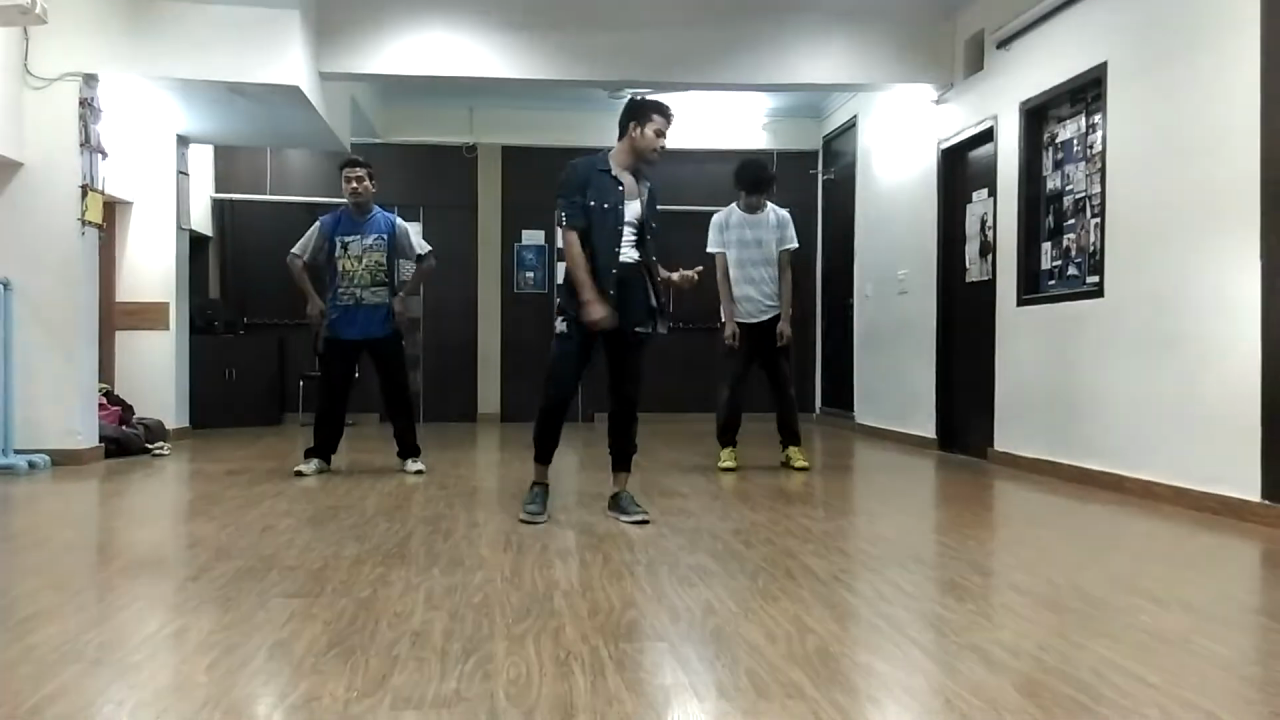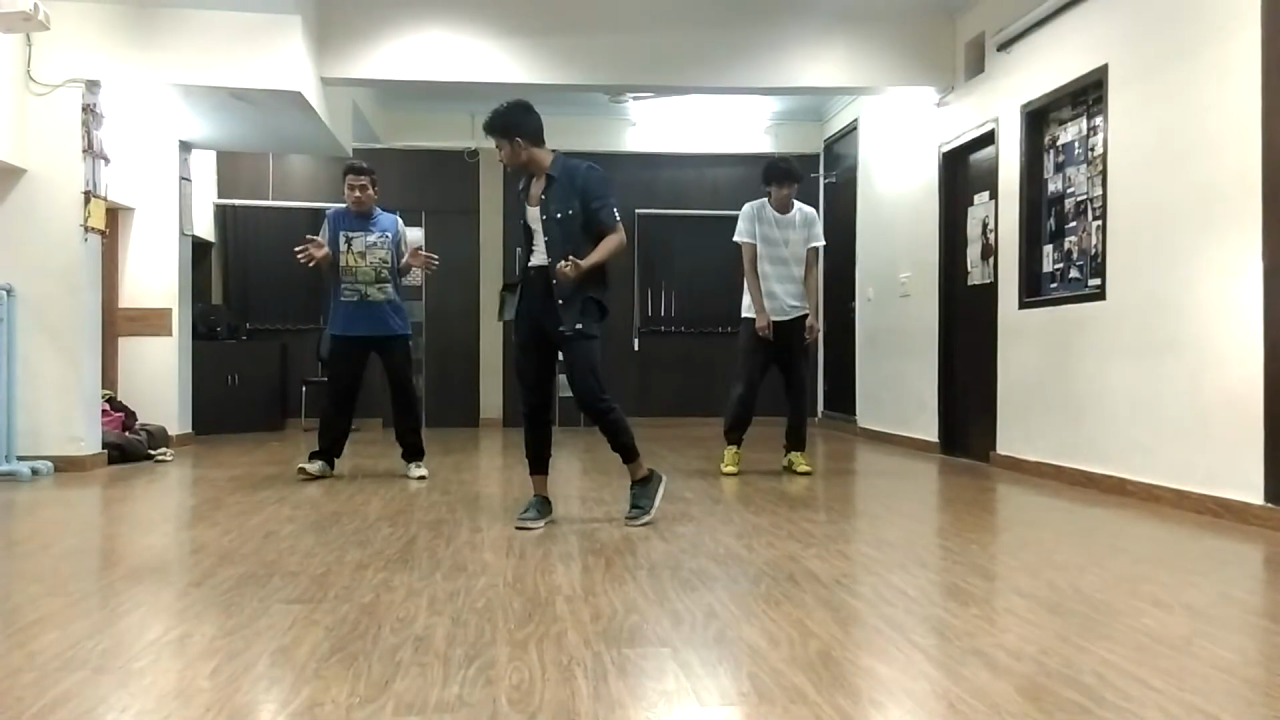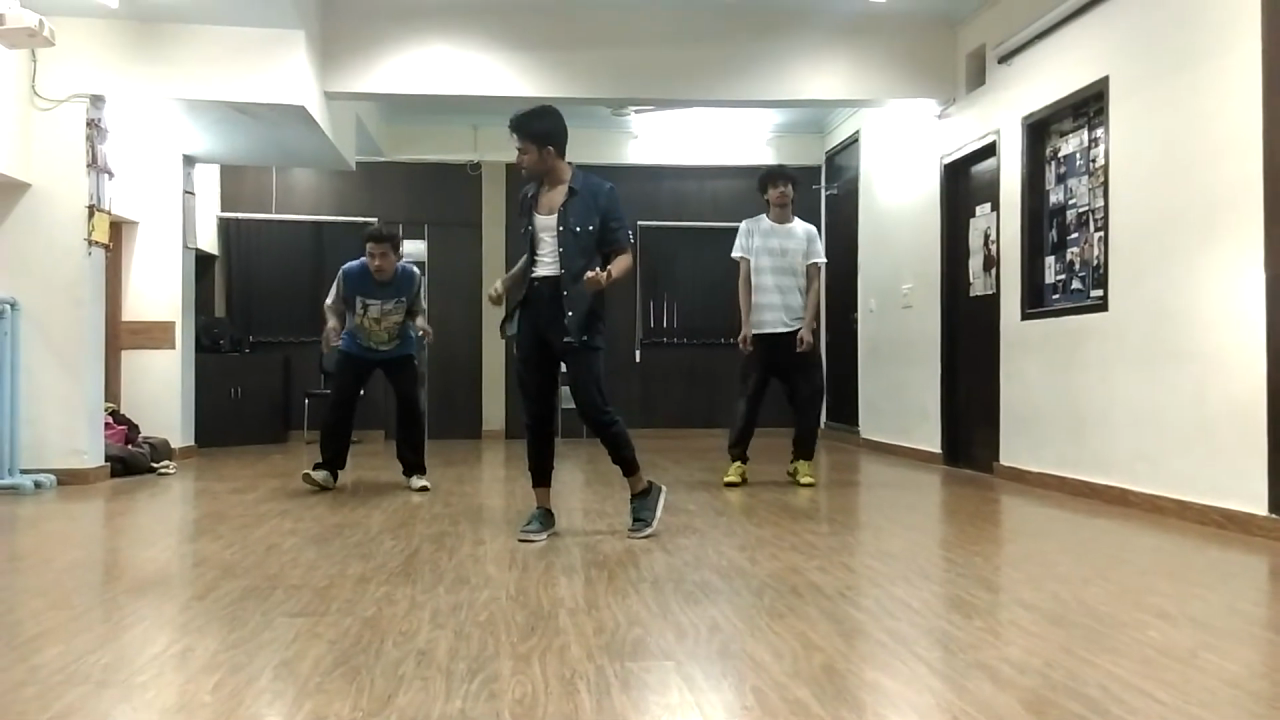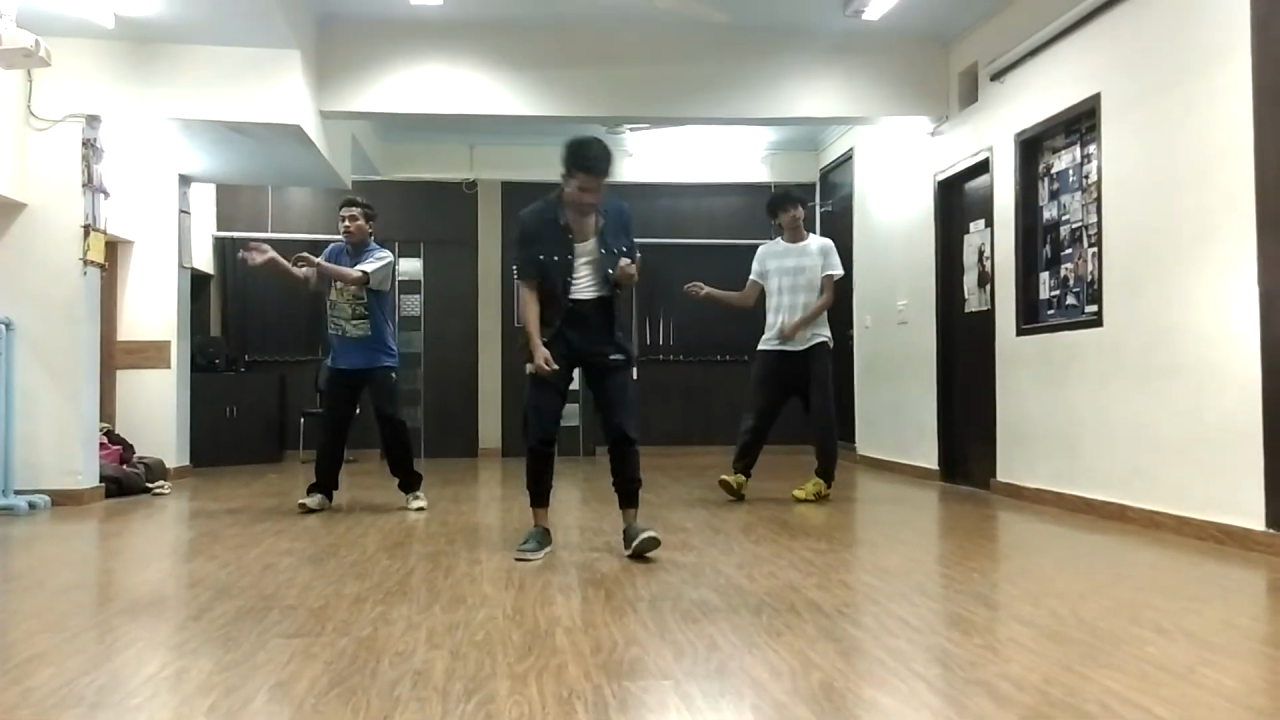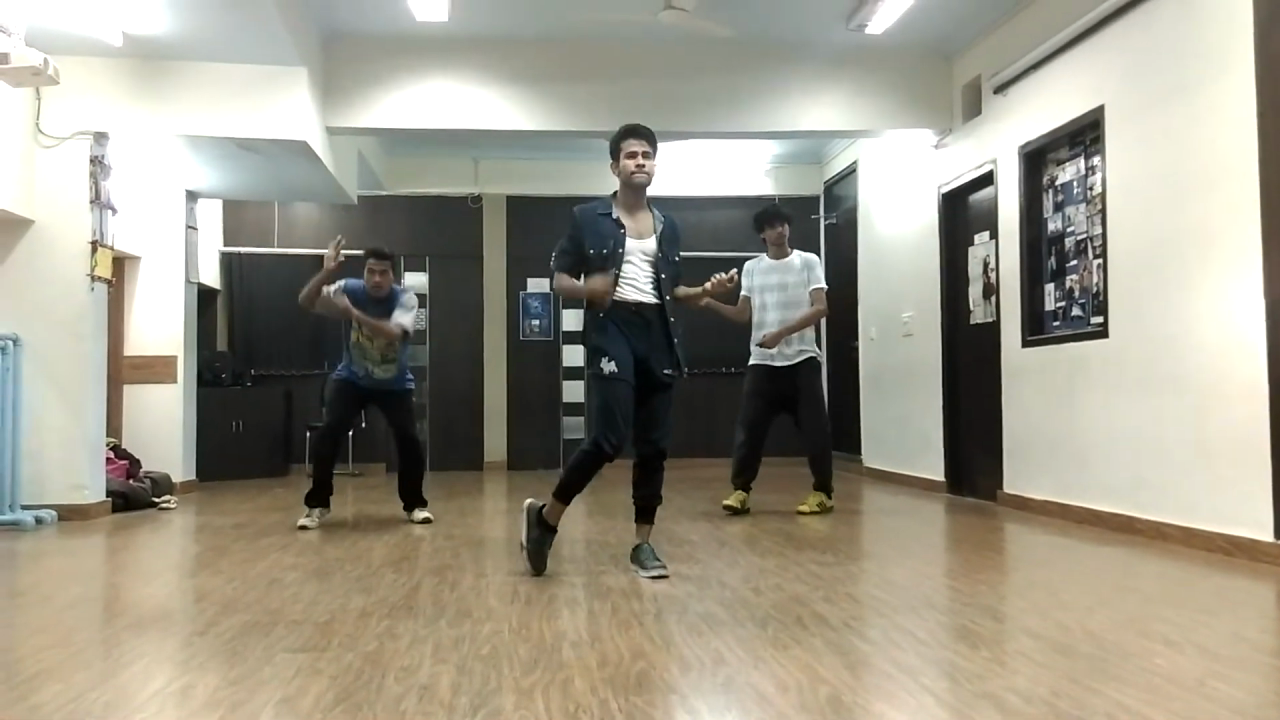
dt=1s
person 1, frame 1
left shoulder: (646, 190)
right shoulder: (583, 172)
right elbow: (571, 239)
left wrist: (670, 277)
right wrist: (588, 299)
left hip: (633, 300)
right hip: (587, 299)
left knee: (626, 398)
right knee: (558, 391)
left ankle: (620, 493)
right ankle: (539, 486)
person 1, frame 2
left shoulder: (582, 175)
right shoulder: (526, 188)
left elbow: (616, 236)
left wrist: (581, 266)
right wrist: (517, 294)
left hip: (574, 299)
right hip: (533, 298)
left knee: (590, 394)
right knee: (534, 401)
left ankle: (644, 478)
right ankle: (540, 497)
person 1, frame 3
left shoulder: (599, 193)
right shoulder: (529, 197)
left elbow: (624, 255)
left wrist: (606, 276)
right wrist: (507, 282)
left hip: (576, 311)
right hip: (533, 310)
left knee: (592, 407)
right knee: (537, 414)
left ankle: (643, 491)
right ankle: (543, 510)
person 1, frame 4
left shoulder: (618, 215)
right shoulder: (535, 220)
right elbow: (527, 289)
left wrist: (627, 275)
right wrist: (536, 346)
left hip: (602, 327)
right hip: (557, 329)
left knee: (621, 429)
right knee: (540, 432)
left ankle: (631, 524)
right ankle: (540, 528)
person 1, frame 5
left shoulder: (667, 226)
right shoulder: (588, 218)
right elbow: (559, 278)
left wrist: (703, 290)
right wrist: (585, 287)
left hip: (656, 333)
right hip: (612, 328)
left knee: (654, 445)
right knee: (609, 437)
left ankle: (643, 544)
right ankle: (545, 515)
person 2, frame 1
left shoulder: (781, 218)
right shoulder: (722, 221)
left elbow: (785, 271)
right elbow: (722, 274)
left wrist: (785, 318)
right wrist: (729, 320)
left hip: (773, 317)
right hip: (739, 317)
left knee: (783, 384)
right knee: (732, 386)
left ankle: (791, 447)
right ankle: (727, 447)
person 2, frame 2
left shoulder: (809, 216)
right shoulder: (751, 212)
left elbow: (811, 268)
right elbow: (749, 267)
left wrist: (812, 314)
right wrist: (761, 313)
left hip: (796, 316)
right hip: (758, 316)
left knee: (799, 387)
right knee: (746, 385)
left ankle: (795, 451)
right ankle: (732, 448)
person 2, frame 3
left shoulder: (808, 233)
right shoulder: (750, 228)
left elbow: (813, 283)
right elbow: (744, 280)
left wrist: (807, 326)
right wrist: (746, 325)
left hip: (797, 329)
right hip: (761, 330)
left knee: (809, 396)
right knee: (749, 397)
left ankle: (800, 461)
right ankle: (738, 461)
person 2, frame 4
left shoulder: (823, 246)
right shoulder: (766, 252)
left elbow: (827, 297)
right elbow: (748, 298)
left wrist: (797, 325)
right wrist: (709, 293)
left hip: (813, 344)
right hip: (773, 345)
left knee: (822, 414)
right knee: (757, 412)
left ankle: (823, 479)
right ankle: (740, 474)
person 2, frame 5
left shoulder: (808, 261)
right shoulder: (751, 268)
left elbow: (820, 308)
right elbow: (744, 314)
left wrist: (780, 333)
right wrist: (710, 303)
left hip: (802, 360)
right hip: (762, 362)
left knee: (815, 428)
right knee: (749, 428)
left ankle: (822, 492)
right ankle: (740, 490)
person 3, frame 1
left shoulder: (392, 224)
right shoulder: (328, 225)
left elbow: (426, 260)
right elbow: (295, 259)
left wrist: (403, 296)
right wrist: (312, 299)
left hip: (384, 325)
right hip: (340, 325)
left knee: (397, 392)
right knee: (331, 393)
left ankle: (410, 454)
right ankle: (319, 455)
person 3, frame 2
left shoulder: (394, 224)
right shoulder: (334, 218)
left elbow: (399, 270)
right elbow: (328, 265)
left wrist: (411, 262)
right wrist: (321, 256)
left hip: (391, 323)
right hip: (347, 325)
left knee: (403, 388)
right knee: (340, 391)
left ankle: (414, 457)
right ankle: (324, 458)
person 3, frame 3
left shoulder: (411, 277)
right shoulder: (349, 274)
left elbow: (417, 309)
right elbow: (334, 305)
left wrist: (420, 323)
right wrist: (332, 323)
left hip: (398, 349)
right hip: (355, 348)
left knee: (409, 401)
right knee: (339, 401)
left ankle: (415, 470)
right ankle: (328, 468)
person 3, frame 4
left shoulder: (382, 258)
right shoulder: (334, 252)
left elbow: (355, 278)
right elbow: (306, 278)
left wrist: (317, 262)
right wrist: (273, 258)
left hip: (378, 358)
right hip: (340, 359)
left knee: (390, 420)
right knee: (332, 424)
left ankle: (412, 488)
right ankle: (321, 491)
person 3, frame 5
left shoulder: (406, 300)
right shoulder: (349, 290)
left elbow: (394, 334)
right elbow: (305, 302)
left wrist: (356, 315)
right wrist: (326, 272)
left hip: (395, 384)
right hip: (351, 379)
left knee: (408, 439)
right knee: (328, 433)
left ankle: (414, 503)
right ankle: (317, 505)
